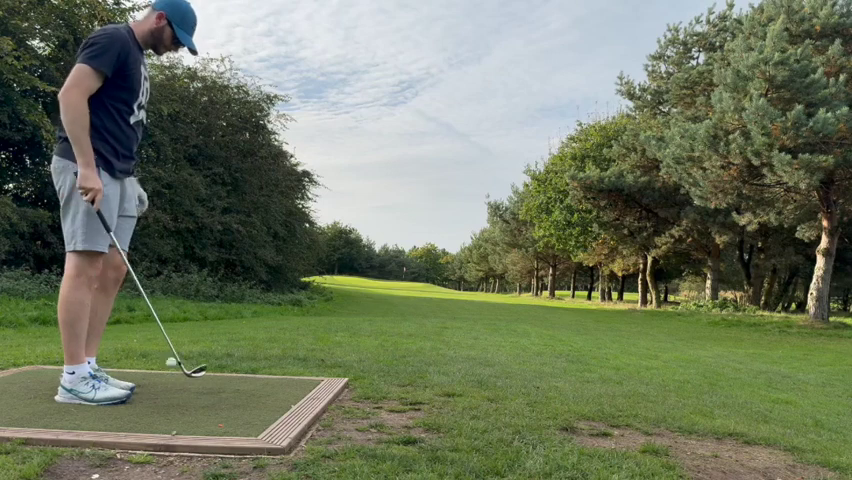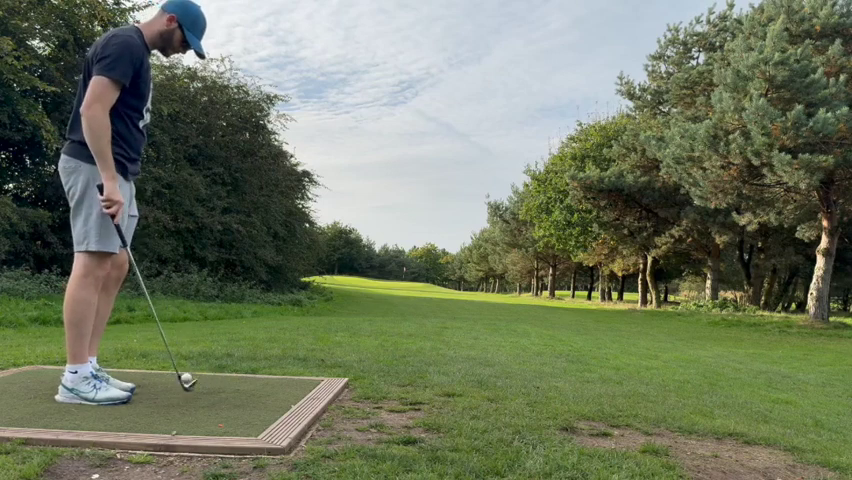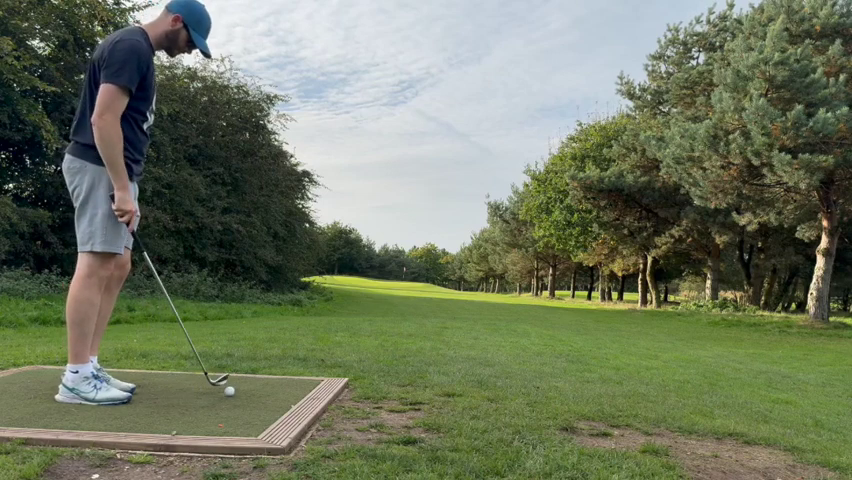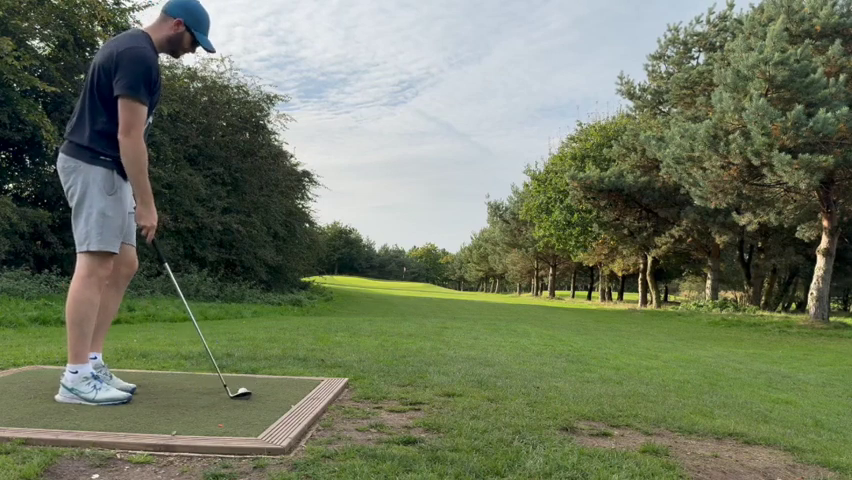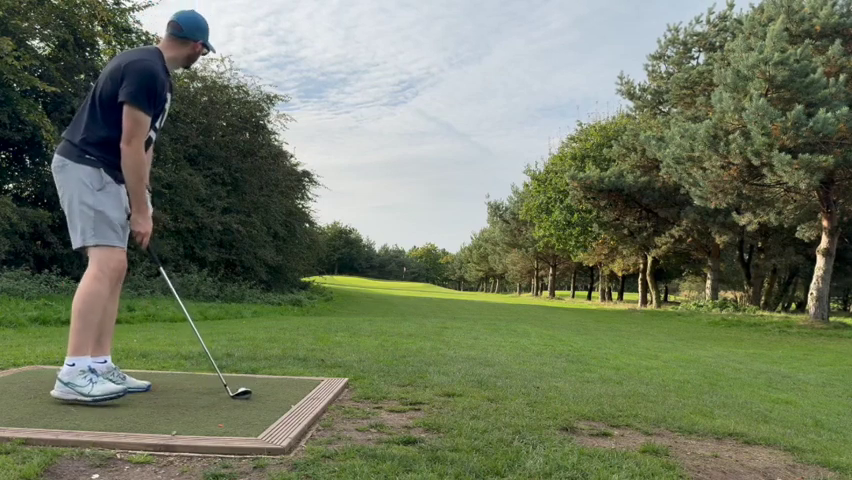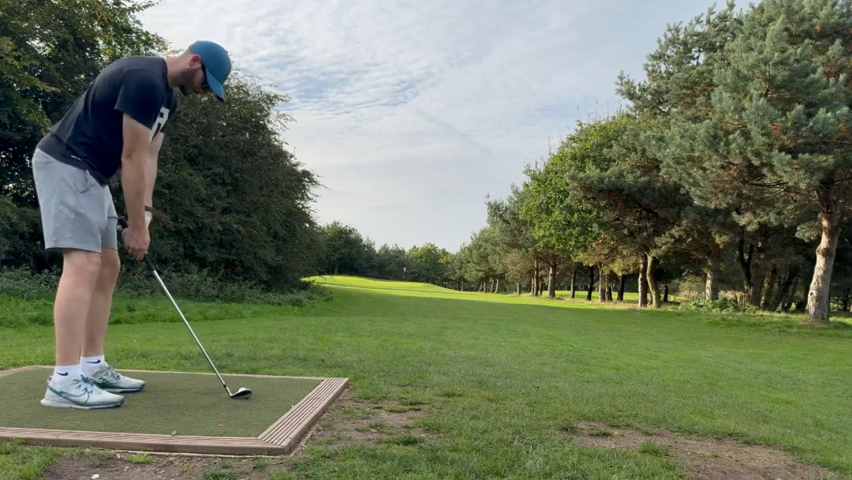
dt=0.7s
person 1, frame 1
left shoulder: (136, 56)
right shoulder: (113, 40)
right elbow: (70, 95)
left wrist: (130, 178)
right wrist: (87, 167)
left hip: (114, 174)
right hip: (89, 171)
left knee: (112, 269)
right knee: (84, 266)
left ankle: (87, 367)
right ankle: (73, 378)
person 1, frame 2
left shoulder: (136, 50)
right shoulder: (124, 44)
right elbow: (92, 109)
right wrist: (109, 180)
left hip: (116, 172)
right hip: (95, 168)
left knee: (114, 268)
right knee: (91, 266)
left ankle: (88, 367)
right ankle: (75, 378)
person 1, frame 3
left shoulder: (137, 48)
right shoulder: (131, 48)
right elbow: (103, 119)
right wrist: (122, 189)
left hip: (114, 171)
right hip: (100, 169)
left knee: (115, 268)
right knee: (95, 266)
left ankle: (88, 367)
right ankle: (76, 377)
person 1, frame 4
left shoulder: (133, 48)
right shoulder: (140, 56)
right elbow: (129, 135)
left wrist: (136, 197)
right wrist: (146, 203)
left hip: (105, 169)
right hip: (93, 166)
left knee: (123, 266)
right knee: (95, 267)
left ankle: (91, 362)
right ankle: (76, 378)
person 1, frame 5
left shoulder: (156, 72)
right shoulder: (146, 70)
left elbow: (143, 143)
right elbow: (130, 144)
left wrist: (143, 195)
right wrist: (140, 211)
left hip: (104, 172)
right hip: (85, 167)
left knee: (114, 268)
right knee: (106, 264)
left ankle: (99, 366)
right ankle: (73, 371)
person 1, frame 6
left shoulder: (166, 96)
right shoulder: (144, 79)
left elbow: (148, 158)
right elbow: (132, 159)
left wrist: (145, 214)
right wrist: (136, 224)
left hip: (88, 172)
right hip: (65, 165)
left knee: (106, 267)
right knee: (82, 266)
left ankle: (92, 366)
right ankle: (65, 381)
